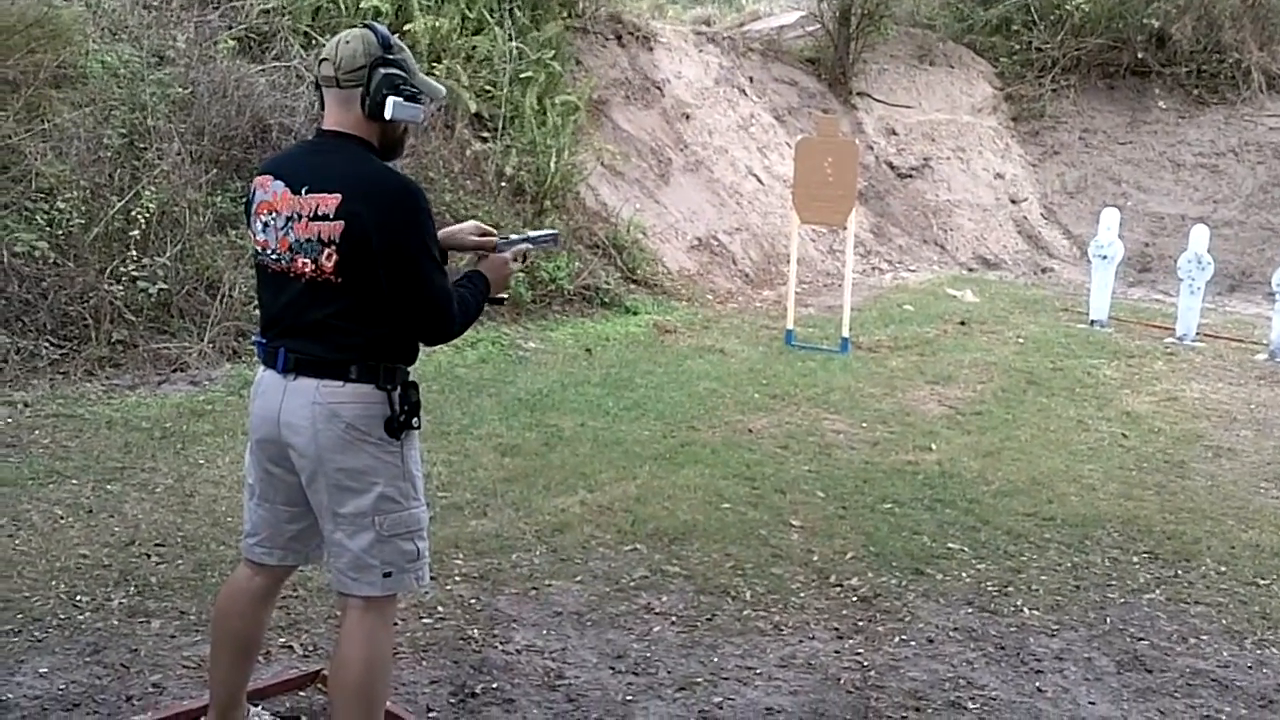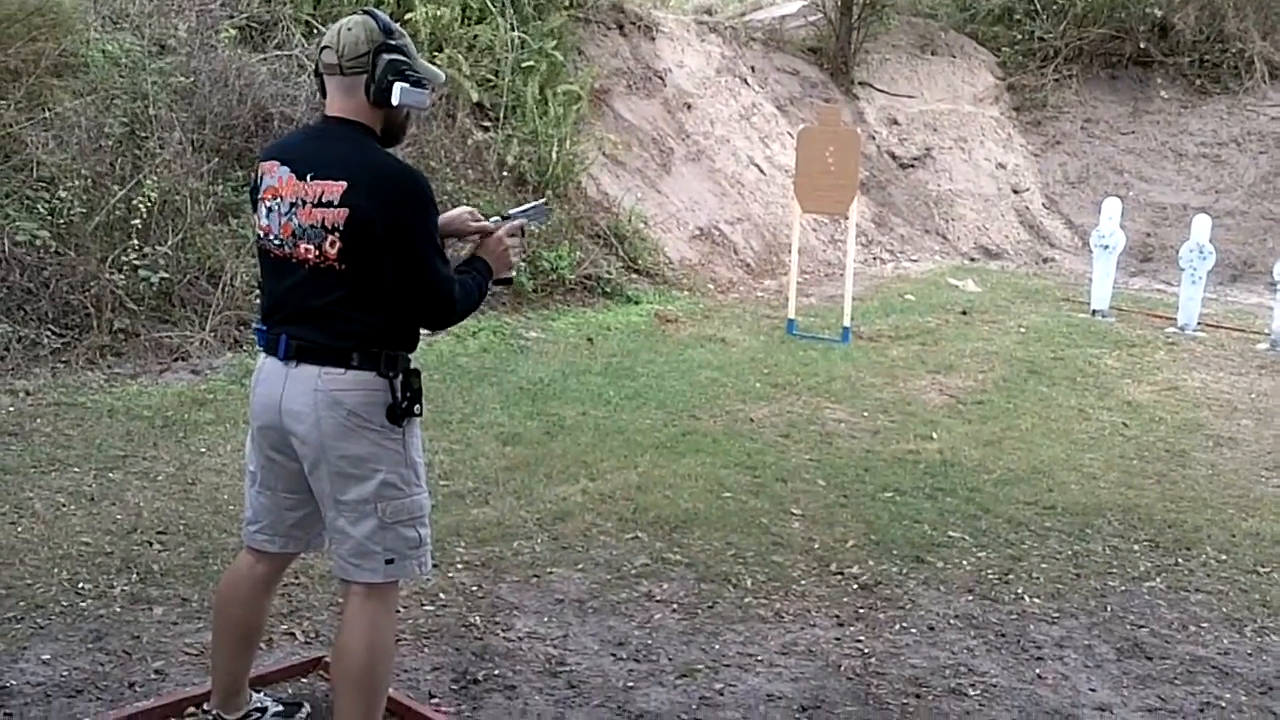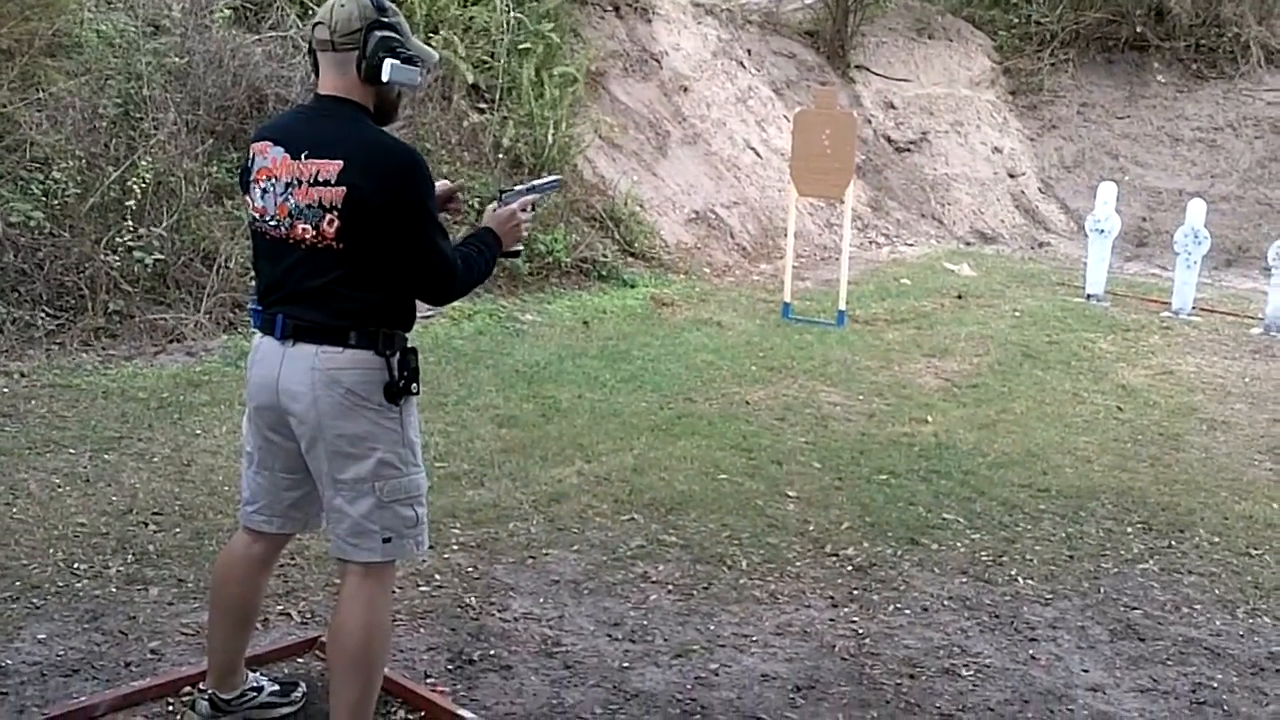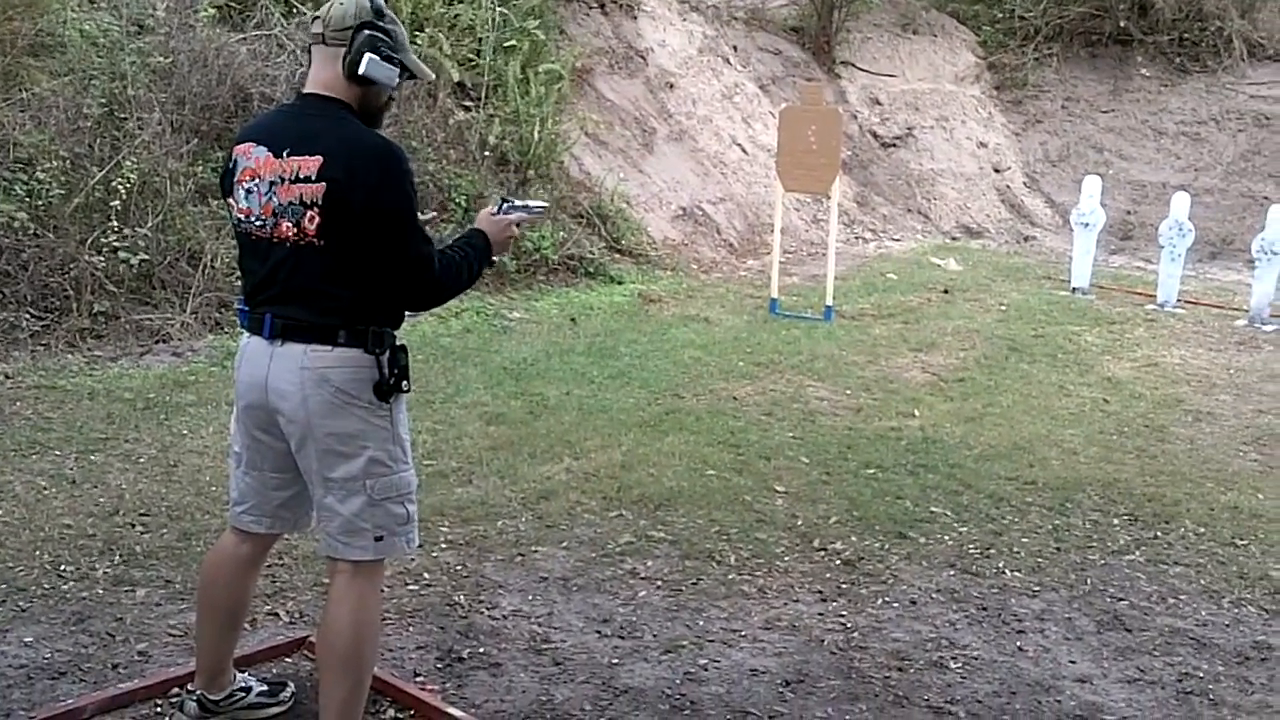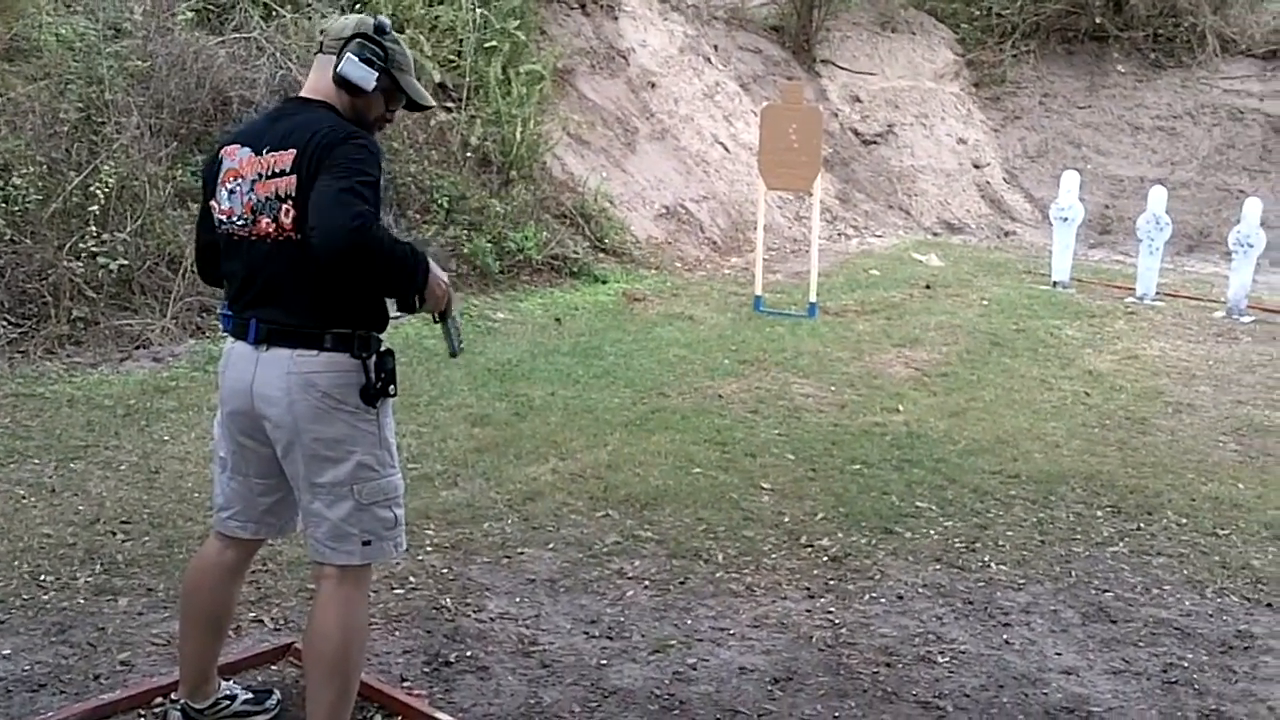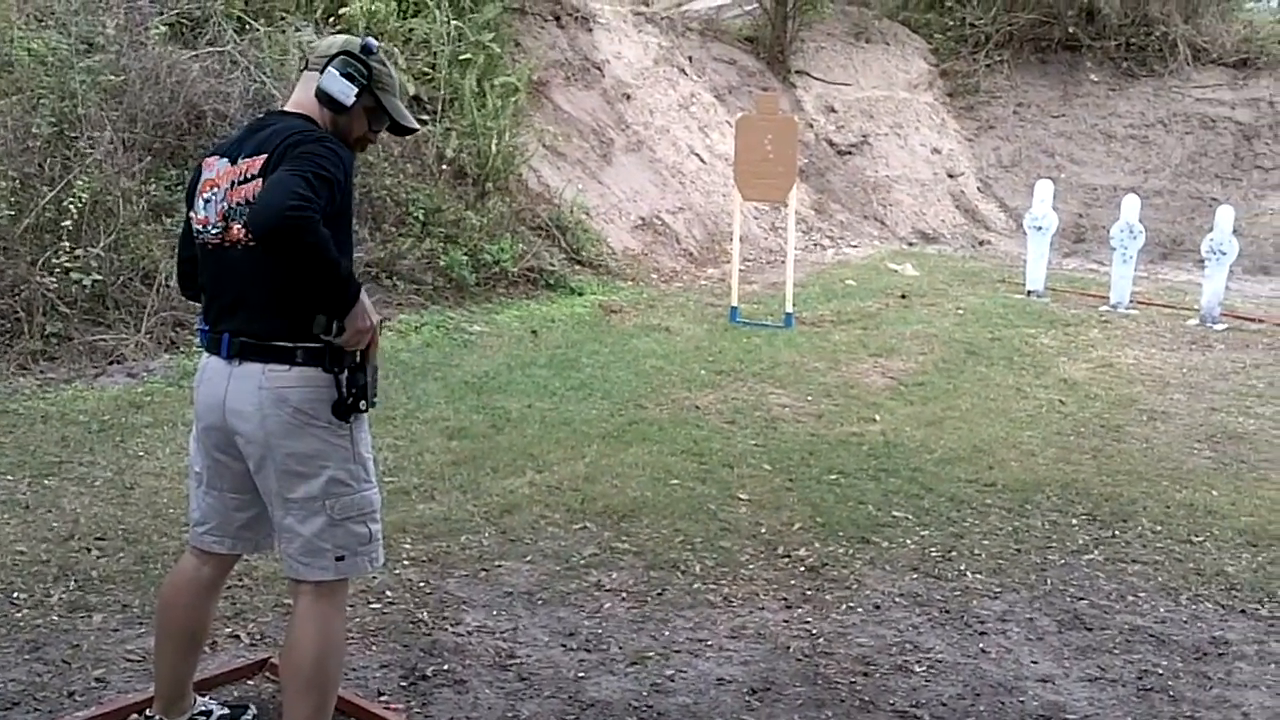
dt=0.3s
person 1, frame 1
left shoulder: (270, 177)
right shoulder: (388, 191)
right elbow: (433, 321)
left wrist: (435, 243)
right wrist: (482, 281)
left hip: (274, 391)
right hip: (352, 408)
left knee: (260, 565)
right knee: (369, 596)
person 1, frame 2
left shoulder: (274, 161)
right shoulder: (393, 181)
right elbow: (434, 307)
left wrist: (436, 227)
right wrist: (483, 266)
left hip: (275, 378)
right hip: (352, 395)
left knee: (262, 551)
right knee: (373, 583)
person 1, frame 3
left shoulder: (266, 142)
right shoulder: (390, 160)
right elbow: (437, 281)
right wrist: (492, 237)
left hip: (271, 357)
right hip: (351, 375)
left knee: (258, 531)
right knee: (369, 563)
person 1, frame 4
left shoulder: (248, 142)
right shoulder: (370, 154)
right elbow: (416, 285)
right wrist: (482, 241)
left hip: (259, 357)
right hip: (338, 373)
left knee: (246, 530)
right knee: (358, 562)
person 1, frame 5
left shoulder: (234, 147)
right shoulder: (342, 142)
left elbow: (212, 263)
right elbow: (344, 237)
right wrist: (420, 272)
left hip: (243, 361)
right hip: (323, 376)
left knee: (231, 536)
right knee: (345, 566)
person 1, frame 6
left shoulder: (219, 156)
right shoulder: (315, 148)
left elbow: (192, 275)
right elbow: (282, 218)
right wrist: (347, 296)
left hip: (218, 376)
right hip: (295, 390)
left knee: (208, 551)
right knee: (322, 582)
